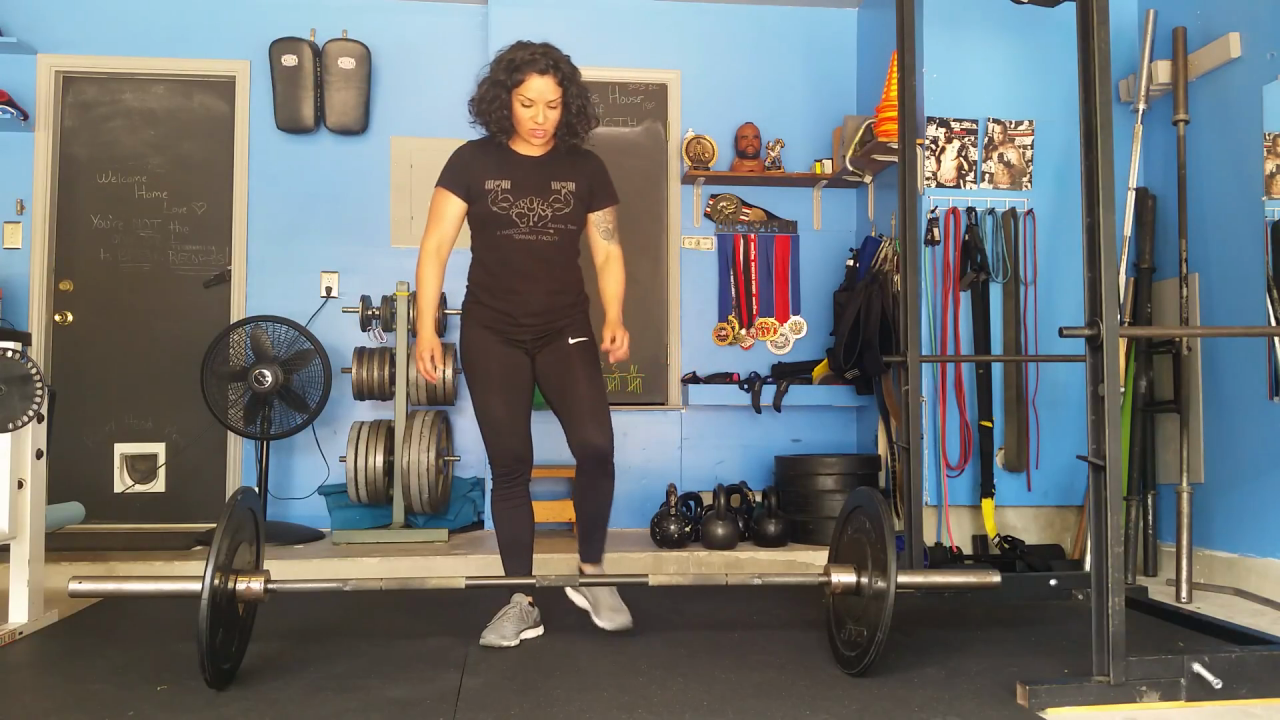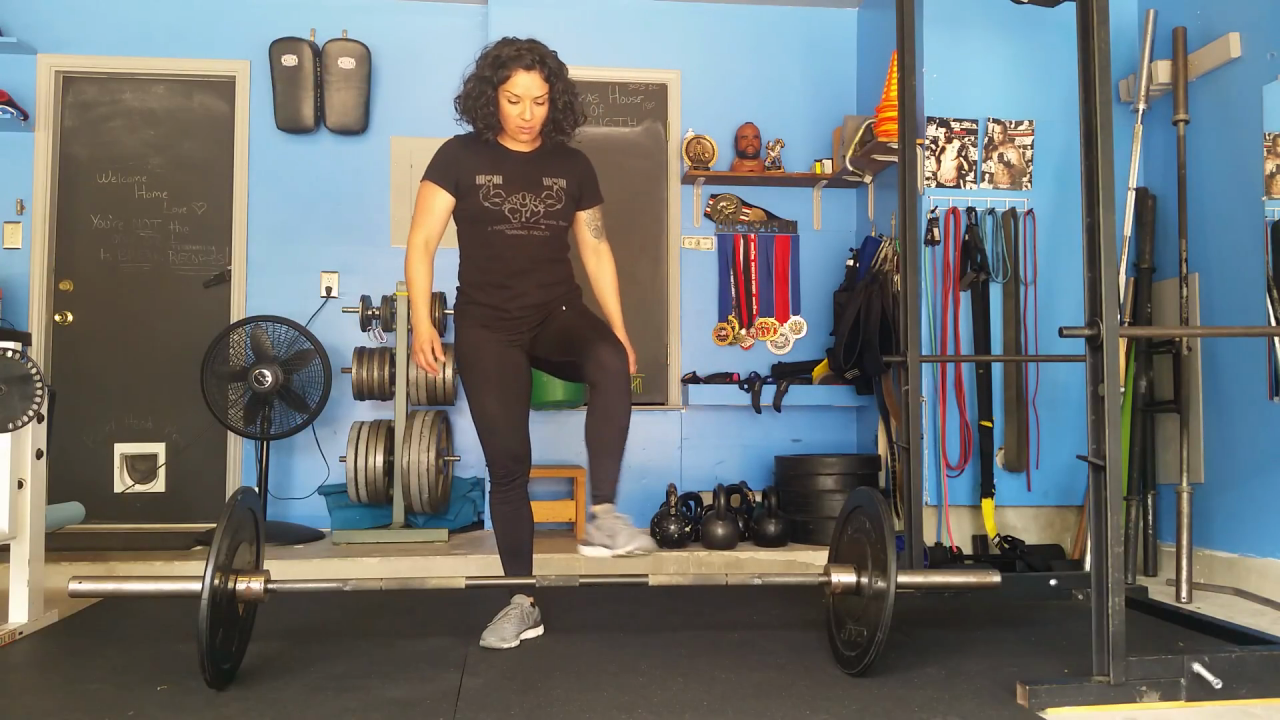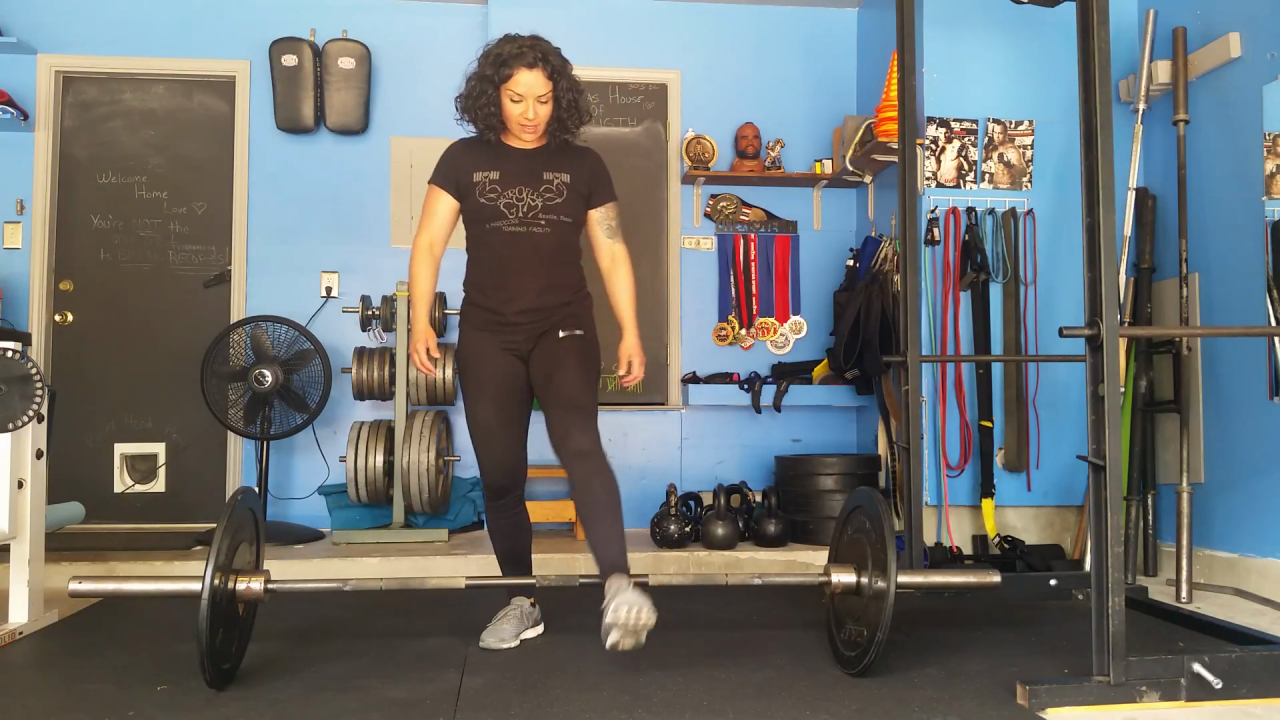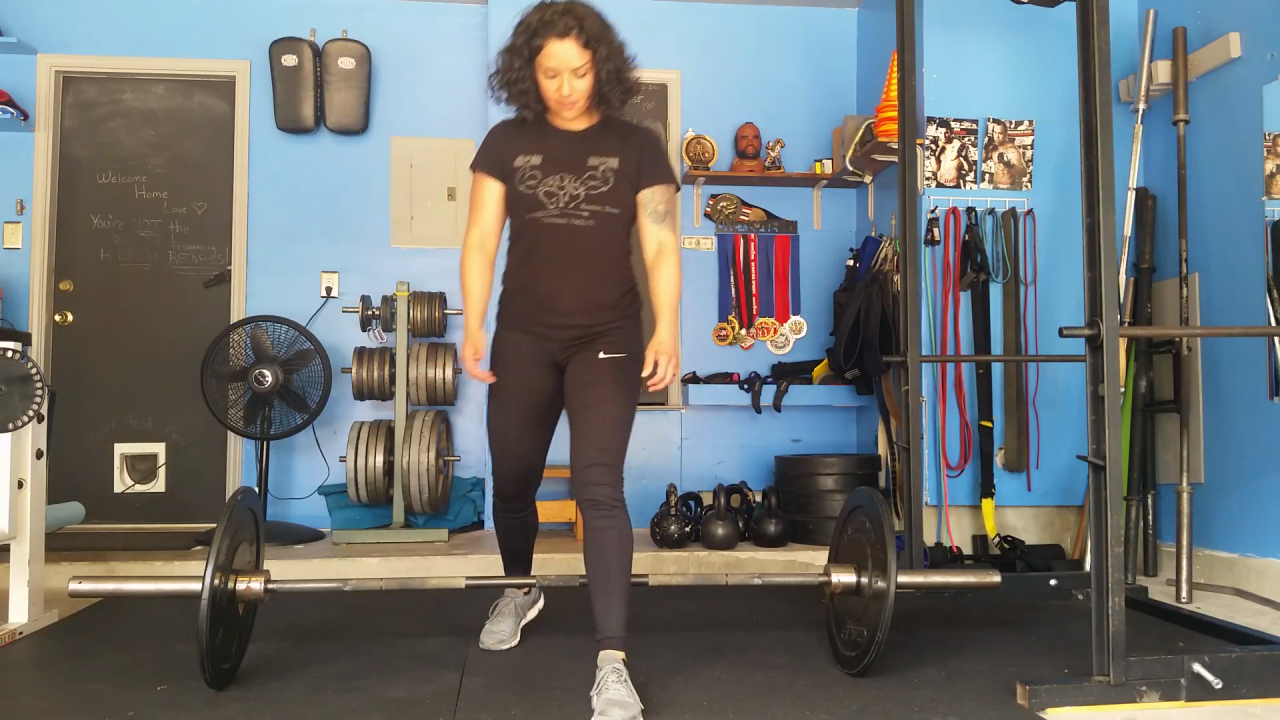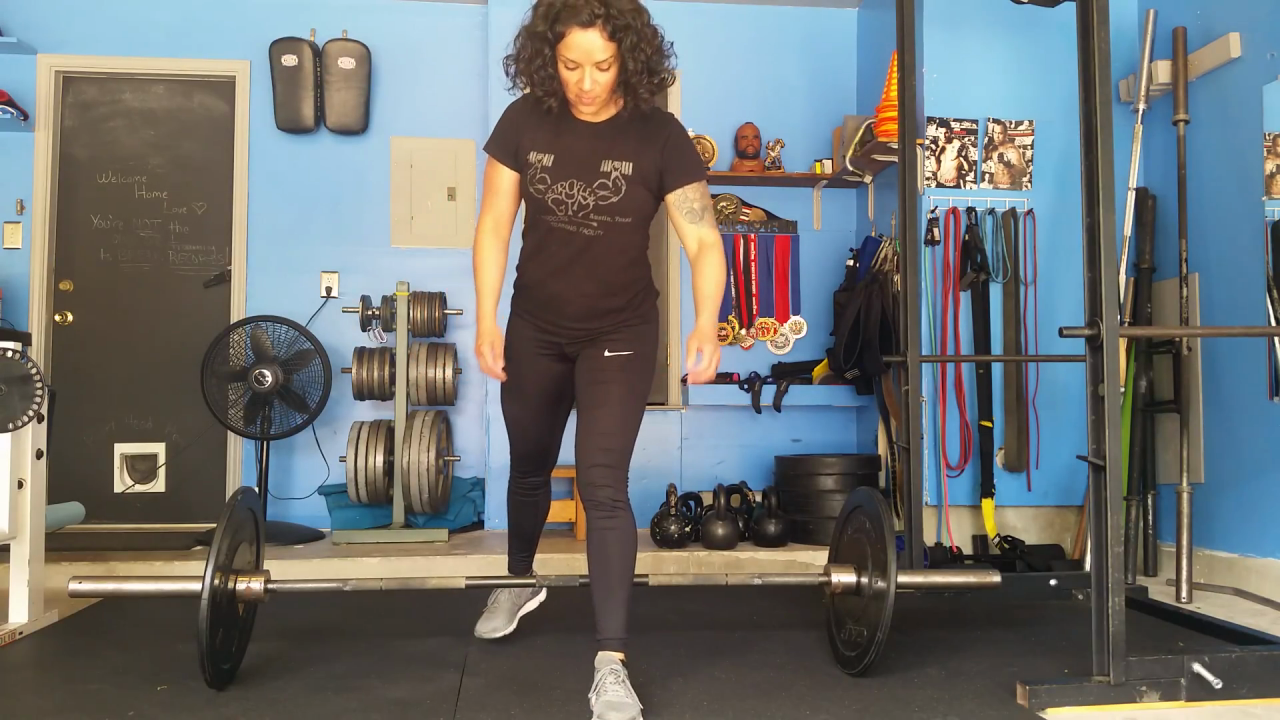
dt=0.4s
person 1, frame 1
left shoulder: (585, 168)
right shoulder: (472, 162)
left elbow: (608, 253)
right elbow: (435, 247)
left wrist: (613, 319)
right wrist: (426, 328)
left hip: (564, 328)
right hip: (491, 333)
left knee: (595, 444)
right knee: (510, 465)
left ankle: (590, 576)
right ankle: (521, 602)
person 1, frame 2
left shoulder: (572, 165)
right shoulder: (459, 156)
left elbow: (596, 250)
right elbow: (422, 241)
left wrist: (619, 327)
right wrist: (421, 321)
left hip: (556, 313)
right hip: (486, 326)
left knee: (610, 362)
right knee: (507, 463)
left ankle: (603, 513)
right ankle: (522, 603)
person 1, frame 3
left shoulder: (582, 164)
right shoulder: (464, 159)
left elbow: (611, 251)
right elbow: (429, 244)
left wrist: (630, 331)
right wrist: (419, 321)
left hip: (562, 328)
right hip: (488, 335)
left knee: (578, 441)
right knee: (500, 477)
left ankle: (618, 587)
right ankle: (523, 602)
person 1, frame 4
left shoulder: (635, 145)
right shoulder: (506, 142)
left elbow: (661, 245)
right elbow: (480, 239)
left wrist: (665, 329)
right wrist: (473, 326)
left hip: (607, 339)
right hip: (523, 338)
left knee: (598, 488)
right knee: (512, 482)
left ankle: (612, 661)
right ankle: (519, 590)
person 1, frame 5
left shoulder: (660, 136)
right shoulder: (523, 122)
left elbow: (703, 239)
right elbow: (494, 224)
left wrist: (706, 325)
right wrist: (486, 319)
left hip: (620, 334)
right hip: (535, 328)
left knee: (603, 485)
right knee: (529, 467)
right ankle: (520, 581)
